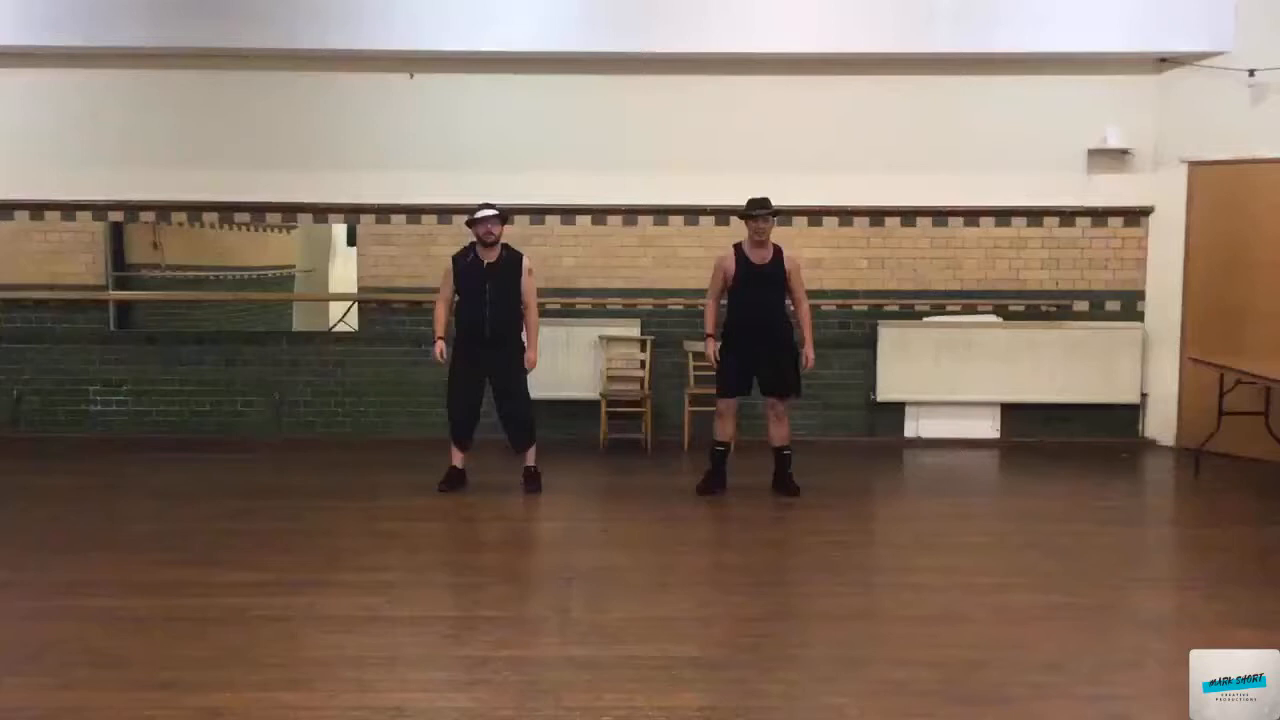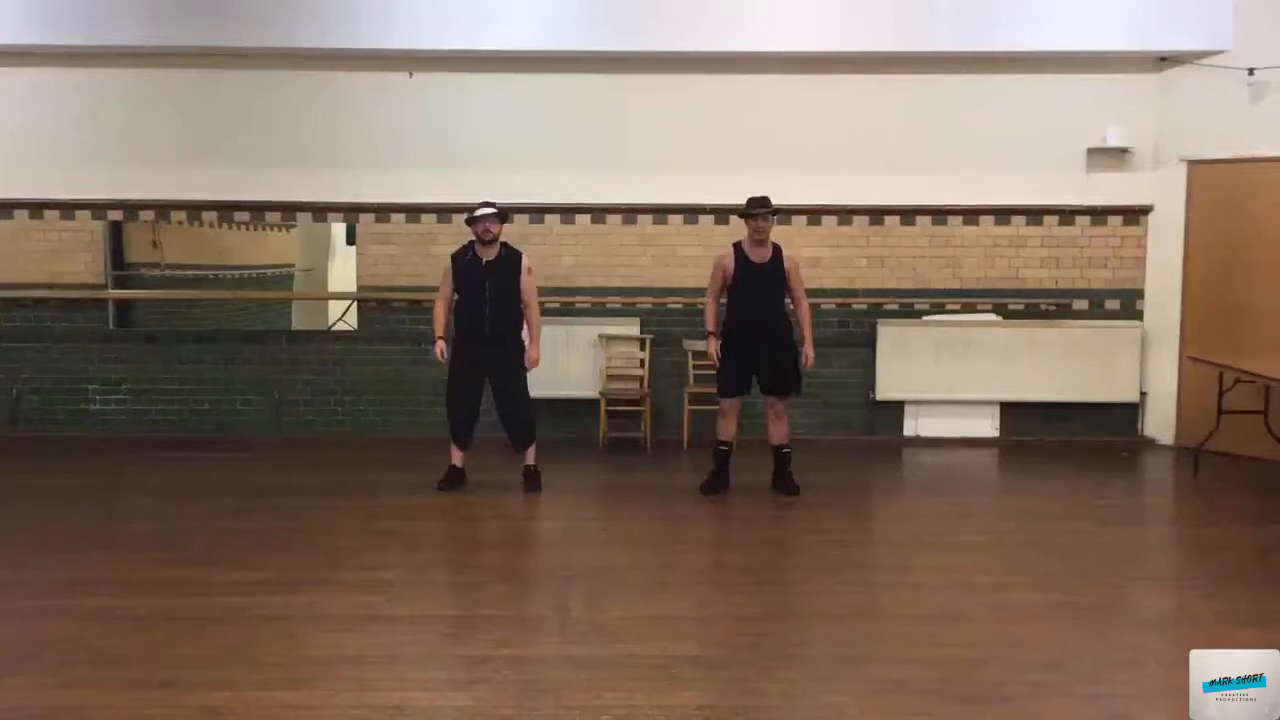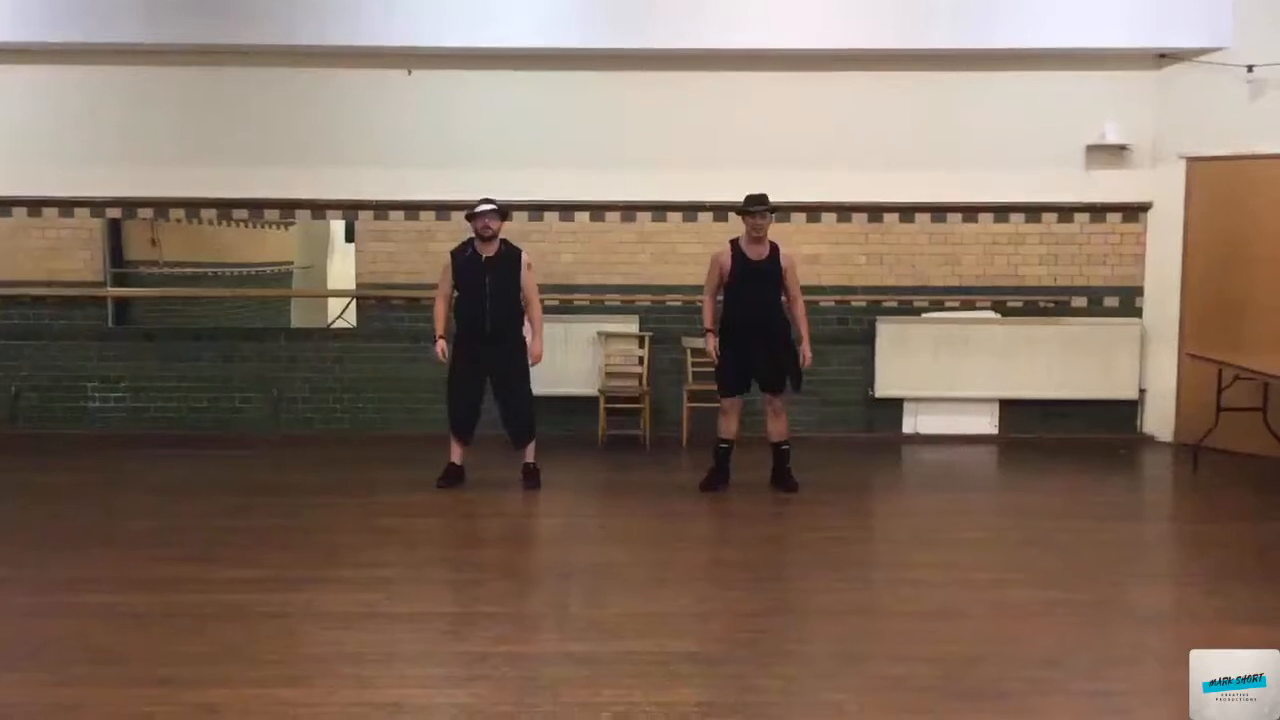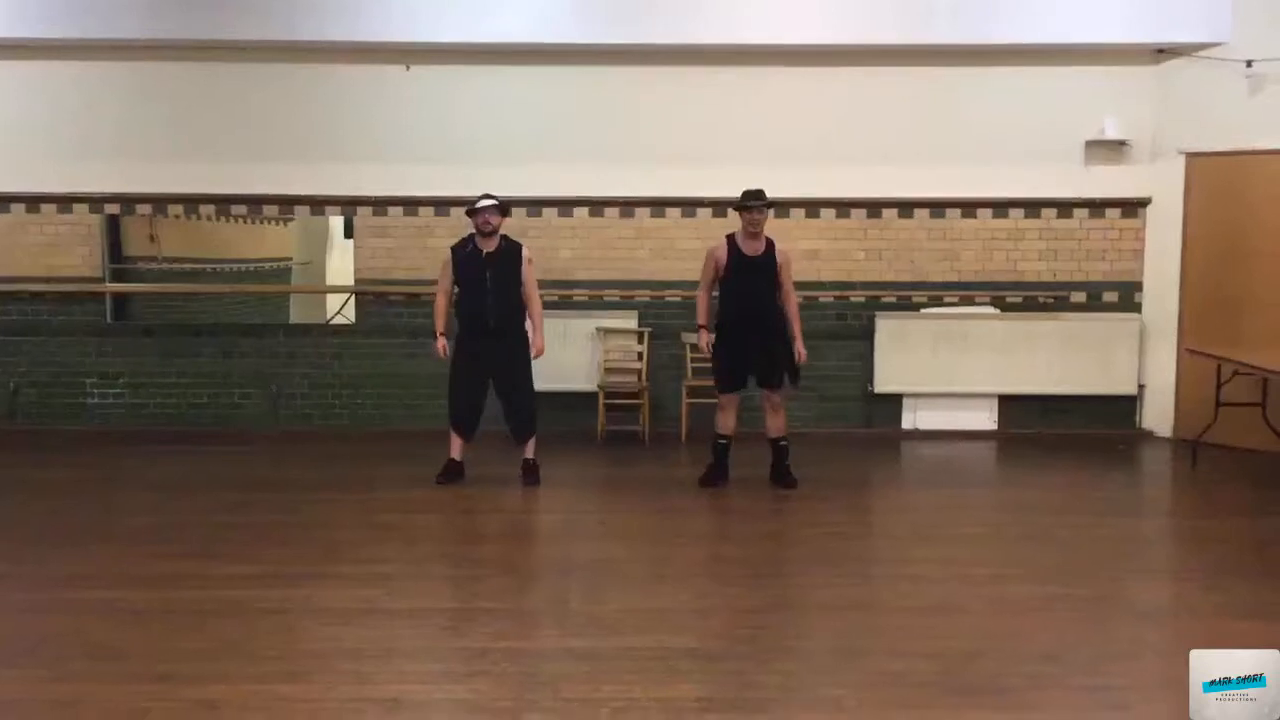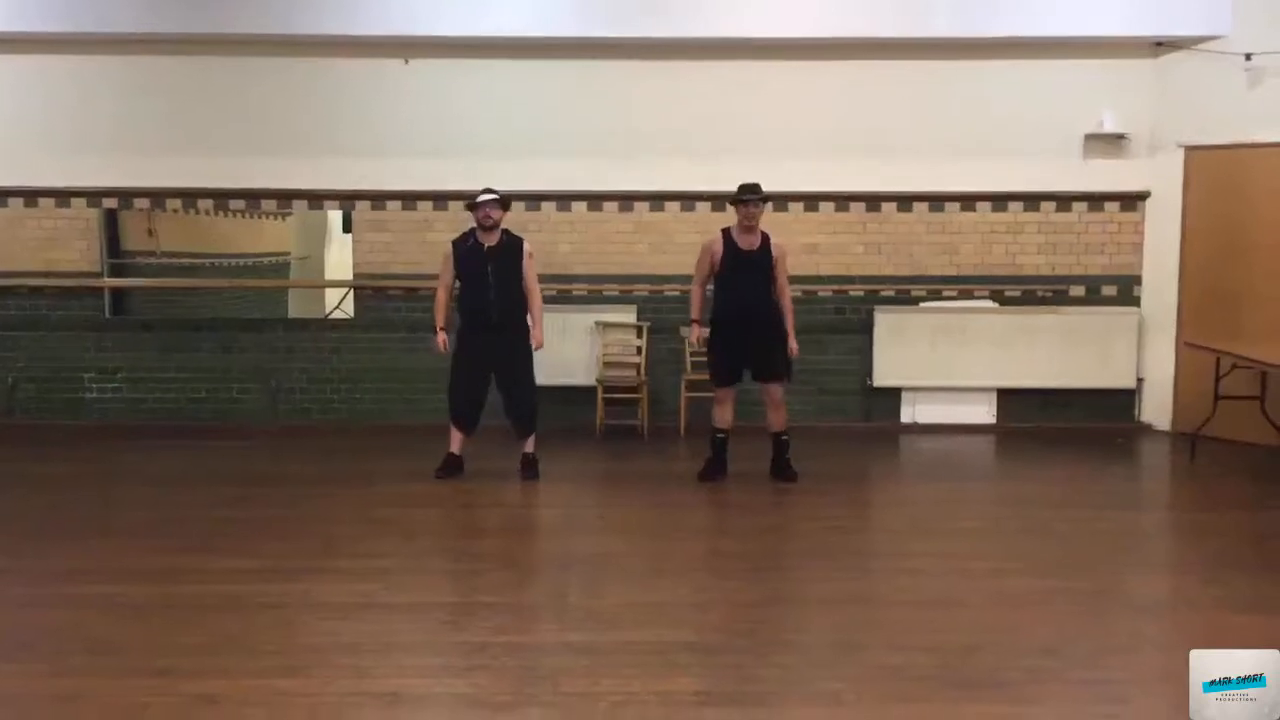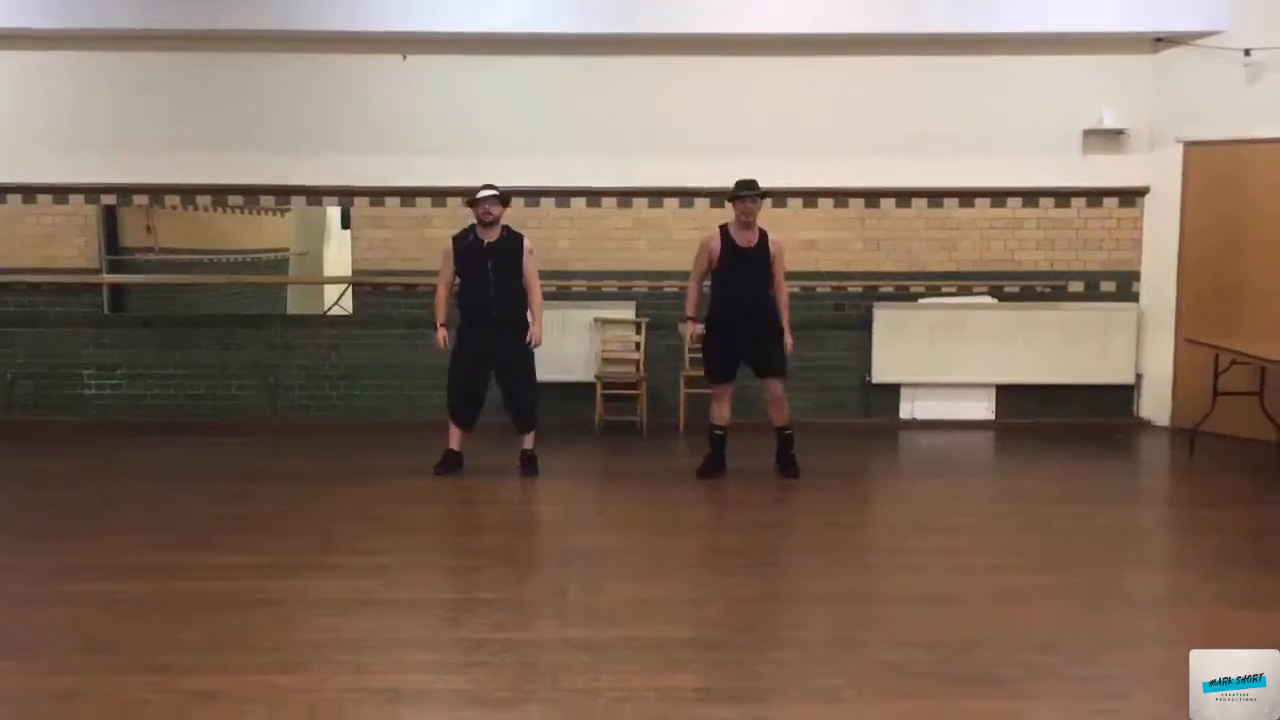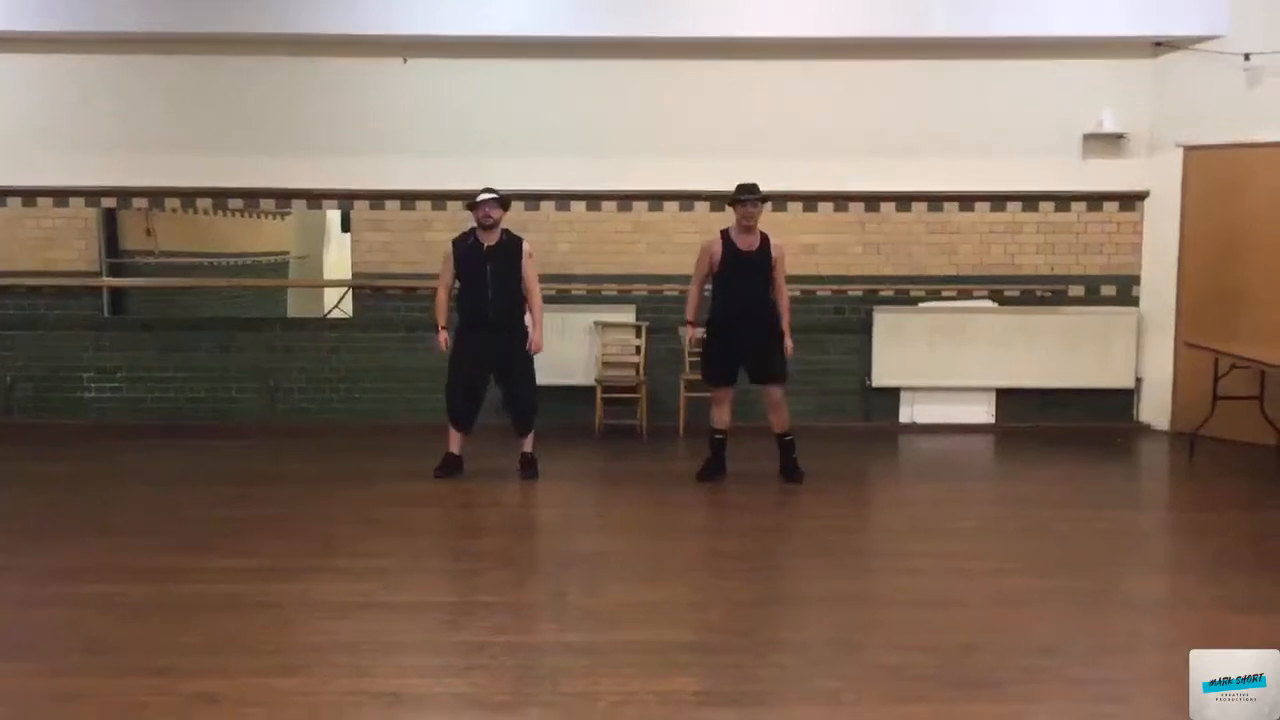
dt=0.1s
person 1, frame 1
left shoulder: (786, 261)
right shoulder: (728, 260)
left elbow: (800, 303)
right elbow: (712, 300)
left wrist: (808, 343)
right wrist: (710, 337)
left hip: (777, 344)
right hip: (736, 343)
left knee: (778, 408)
right knee: (725, 407)
left ankle: (782, 474)
right ankle: (717, 473)
person 1, frame 2
left shoulder: (786, 259)
right shoulder: (727, 258)
left elbow: (800, 301)
right elbow: (712, 298)
left wrist: (808, 341)
right wrist: (711, 335)
left hip: (776, 342)
right hip: (736, 342)
left knee: (777, 407)
right knee: (727, 406)
left ankle: (782, 473)
right ankle: (720, 473)
person 1, frame 3
left shoulder: (782, 258)
right shoulder: (724, 256)
left elbow: (795, 300)
right elbow: (709, 296)
left wrist: (804, 341)
right wrist: (709, 332)
left hip: (774, 340)
right hip: (734, 340)
left knee: (776, 404)
right knee: (729, 404)
left ankle: (781, 470)
right ankle: (720, 470)
person 1, frame 4
left shoulder: (778, 253)
right shoulder: (720, 250)
left elbow: (788, 296)
right elbow: (704, 290)
left wrist: (797, 337)
right wrist: (703, 328)
left hip: (770, 335)
right hip: (730, 336)
left knee: (774, 400)
right knee: (726, 400)
left ankle: (780, 466)
right ankle: (719, 466)
person 1, frame 5
left shoulder: (774, 248)
right shoulder: (716, 245)
left elbow: (783, 291)
right elbow: (699, 284)
left wrist: (790, 333)
right wrist: (695, 322)
left hip: (766, 329)
right hip: (726, 329)
left knee: (775, 393)
right knee: (723, 394)
left ankle: (781, 461)
right ankle: (718, 460)
person 1, frame 6
left shoulder: (771, 244)
right shoulder: (713, 241)
left elbow: (779, 288)
right elbow: (695, 281)
left wrist: (786, 329)
right wrist: (690, 318)
left hip: (762, 325)
right hip: (722, 326)
left knee: (775, 390)
right knee: (720, 391)
left ankle: (786, 454)
right ankle: (716, 456)
person 1, frame 7
left shoulder: (772, 248)
right shoulder: (715, 245)
left elbow: (780, 292)
right elbow: (696, 285)
left wrist: (786, 334)
right wrist: (690, 322)
left hip: (763, 331)
right hip: (723, 330)
left knee: (775, 395)
right knee: (720, 394)
left ankle: (788, 460)
right ankle: (716, 460)
person 2, frame 1
left shoulder: (520, 263)
right shoulder: (458, 263)
left elbow: (530, 307)
right elbow: (444, 302)
left wrist: (532, 346)
right wrist: (439, 337)
left hip: (508, 350)
right hip: (467, 350)
left knee: (517, 409)
right knee: (461, 410)
left ankle: (531, 470)
right ankle: (457, 470)
person 2, frame 2
left shoulder: (519, 261)
right shoulder: (456, 261)
left elbow: (530, 305)
right elbow: (443, 301)
left wrist: (534, 344)
right wrist: (439, 337)
left hip: (507, 348)
right hip: (467, 348)
left knee: (517, 408)
right knee: (460, 408)
left ankle: (530, 468)
right ankle: (456, 469)
person 2, frame 3
left shoulder: (519, 258)
right shoulder: (456, 258)
left elbow: (531, 301)
right elbow: (443, 299)
left wrist: (536, 339)
right wrist: (440, 337)
left hip: (509, 345)
right hip: (468, 345)
left knee: (518, 405)
right knee: (461, 405)
left ankle: (530, 466)
right ankle: (455, 466)
person 2, frame 4
left shoulder: (519, 253)
right shoulder: (457, 254)
left elbow: (531, 296)
right elbow: (443, 295)
left wrist: (537, 333)
right wrist: (440, 333)
left hip: (511, 341)
right hip: (470, 341)
left knee: (520, 401)
right knee: (462, 401)
left ankle: (529, 462)
right ankle: (455, 462)
person 2, frame 5
left shoulder: (520, 248)
right shoulder: (457, 249)
left elbow: (532, 290)
right elbow: (444, 290)
left wrist: (537, 326)
right wrist: (440, 328)
left hip: (513, 335)
right hip: (472, 336)
left knee: (522, 396)
right knee: (463, 395)
left ankle: (529, 457)
right ankle: (454, 457)
person 2, frame 6
left shoulder: (520, 244)
right shoulder: (457, 245)
left elbow: (532, 286)
right elbow: (444, 286)
left wrist: (536, 323)
right wrist: (441, 325)
left hip: (513, 331)
right hip: (472, 332)
left knee: (522, 392)
right knee: (462, 391)
left ankle: (528, 453)
right ankle: (453, 453)
person 2, frame 7
left shoulder: (520, 247)
right shoulder: (457, 248)
left elbow: (532, 290)
right elbow: (444, 289)
left wrist: (537, 329)
right wrist: (442, 327)
left hip: (512, 335)
right hip: (471, 335)
left knee: (522, 395)
right knee: (460, 394)
left ankle: (527, 456)
right ankle: (453, 456)
